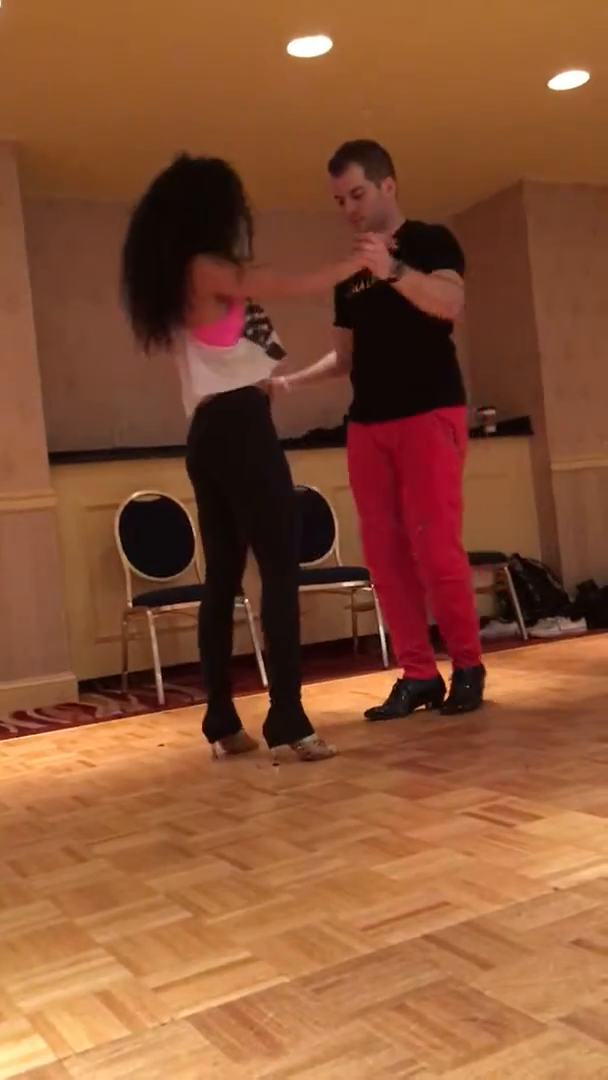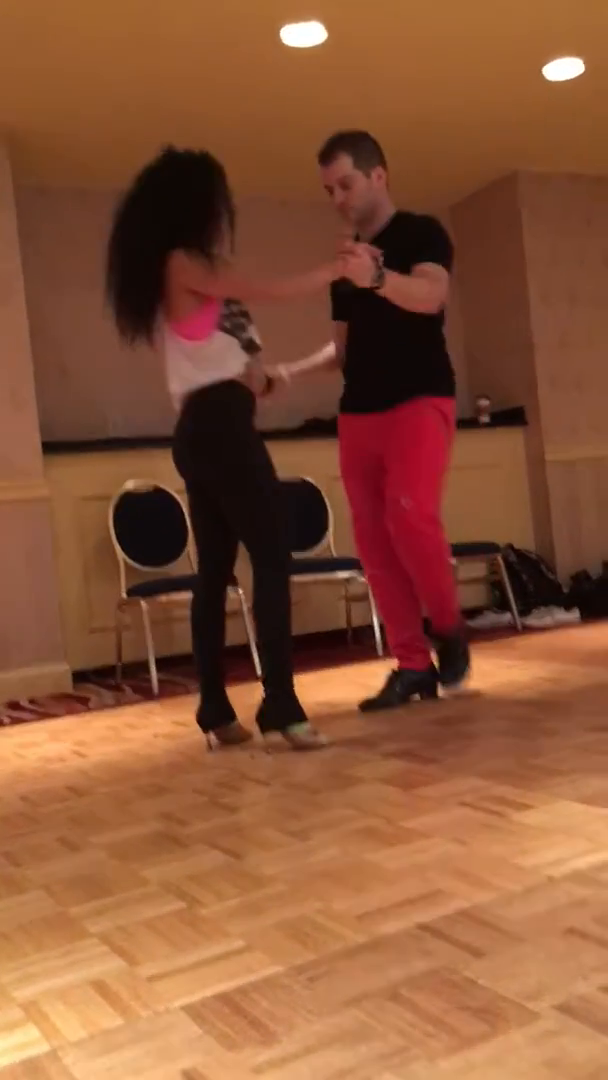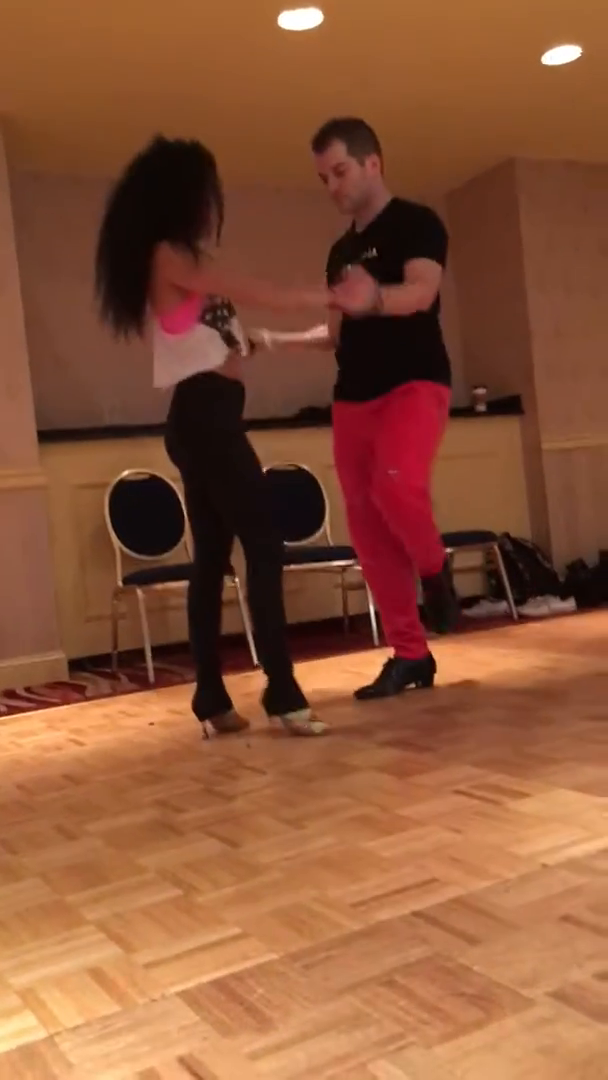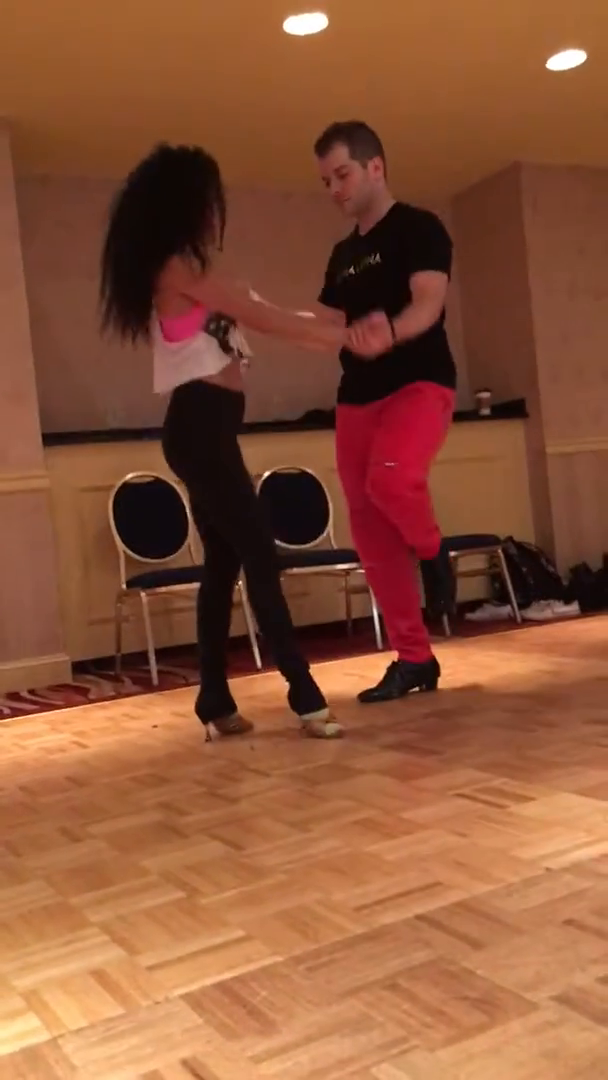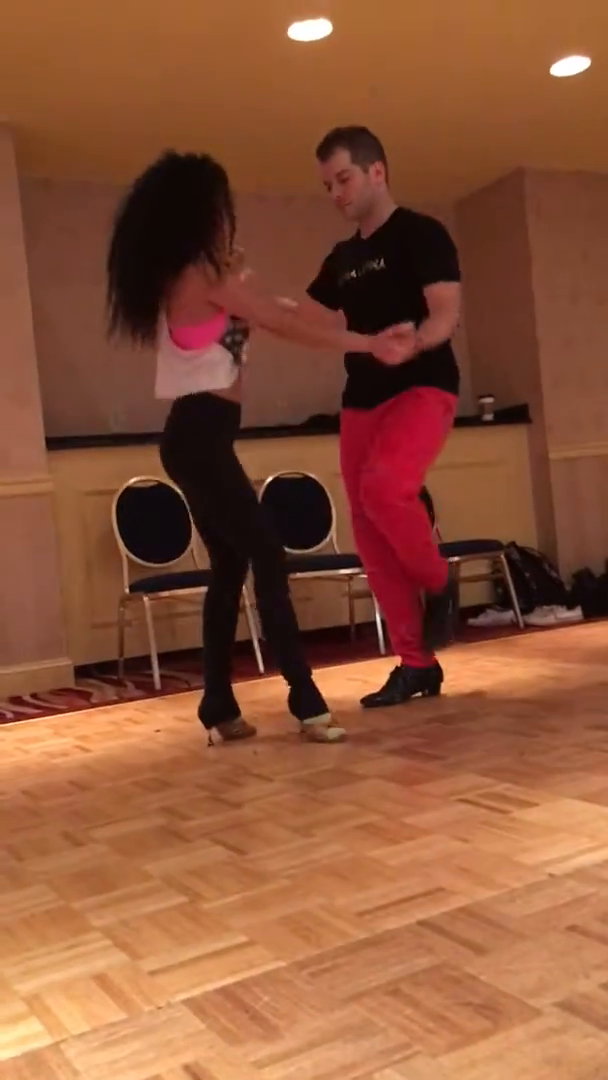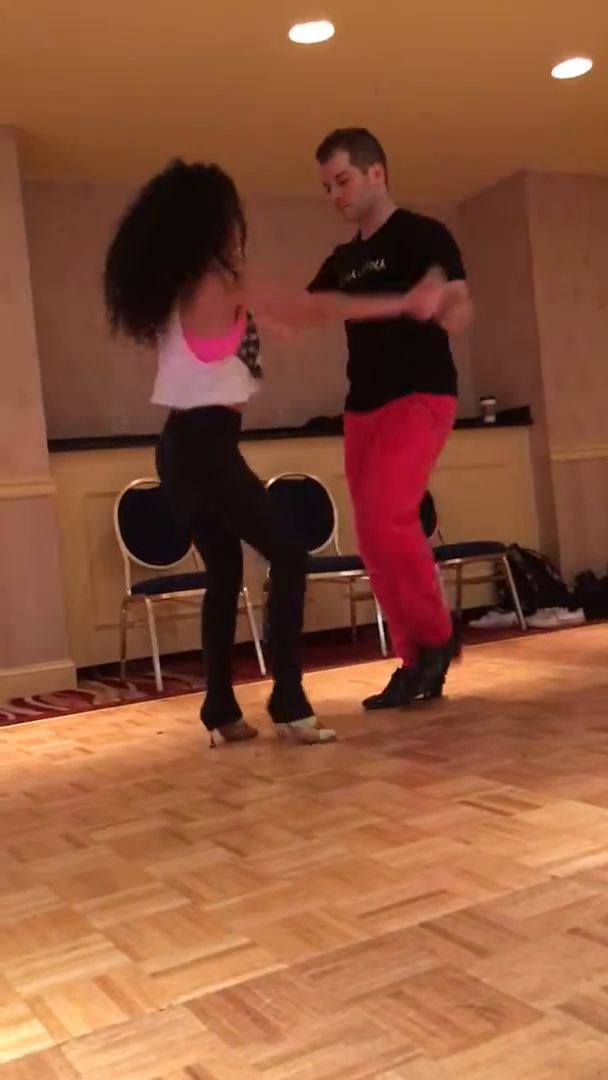
dt=0.1s
person 1, frame 1
left shoulder: (173, 279)
right shoulder: (207, 268)
right elbow: (298, 287)
right wrist: (361, 260)
left hip: (205, 433)
right hip: (239, 426)
left knee: (222, 578)
right knee: (280, 571)
left ankle: (222, 722)
right ankle: (287, 719)
person 1, frame 2
left shoulder: (177, 269)
right shoulder: (184, 262)
right elbow: (271, 289)
left wrist: (256, 372)
right wrist: (343, 268)
left hip: (203, 426)
right hip: (222, 423)
left knee: (215, 569)
right knee: (272, 559)
left ankle: (215, 711)
right ankle: (281, 709)
person 1, frame 3
left shoulder: (170, 260)
right shoulder: (170, 255)
right elbow: (256, 294)
right wrist: (333, 295)
left hip: (196, 415)
right hip: (208, 413)
left knee: (211, 557)
right knee: (264, 547)
left ankle: (211, 700)
right ankle: (283, 692)
person 1, frame 4
left shoulder: (171, 269)
right shoulder: (180, 264)
right elbow: (257, 317)
right wrist: (344, 334)
left hip: (200, 423)
right hip: (202, 426)
left knee: (223, 558)
right knee: (259, 552)
left ankle: (216, 703)
right ankle: (303, 693)
person 1, frame 5
left shoulder: (173, 276)
right shoulder: (200, 273)
right elbow: (285, 324)
left wrist: (236, 279)
right wrist: (371, 343)
left hip: (194, 432)
right hip: (200, 434)
left knee: (229, 565)
right knee: (267, 559)
left ankle: (219, 708)
right ankle: (305, 698)
person 1, frame 6
left shoulder: (165, 286)
right shoulder: (220, 281)
right elbow: (311, 309)
right wrist: (406, 302)
left hip: (178, 445)
right hip: (207, 444)
left knee: (225, 573)
right knee: (288, 560)
left ankle: (222, 710)
right ankle: (289, 702)
person 2, frame 1
left shoulder: (430, 241)
right shoulder: (348, 276)
left elbow: (450, 302)
left wrist: (394, 270)
right wrist: (292, 379)
left hip: (430, 414)
right hip: (368, 423)
left knee: (434, 542)
right knee: (384, 552)
left ankle: (468, 666)
right ankle: (418, 675)
person 2, frame 2
left shoulder: (421, 232)
right shoulder: (344, 263)
left elbow: (430, 296)
left wrist: (376, 278)
right wrist: (293, 372)
left hip: (420, 399)
right hip: (358, 413)
left knee: (410, 513)
right knee: (374, 542)
left ankle: (450, 627)
right ankle: (414, 664)
person 2, frame 3
left shoulder: (416, 223)
right shoulder: (340, 250)
left elbow: (422, 293)
left wrist: (375, 299)
right wrist: (275, 340)
left hip: (414, 385)
right hip: (352, 399)
left knee: (396, 486)
right knee: (368, 530)
left ankle: (434, 571)
right ankle: (409, 653)
person 2, frame 4
left shoulder: (419, 228)
right shoulder: (344, 254)
left elbow: (428, 305)
right elbow: (326, 324)
left wrist: (390, 332)
left hip: (419, 385)
right hip: (356, 401)
left knee: (390, 479)
right knee: (371, 534)
left ankle: (433, 556)
right ankle: (414, 657)
person 2, frame 5
left shoulder: (423, 234)
right shoulder: (341, 257)
left elbow: (446, 315)
right elbow: (306, 317)
left wrist: (412, 344)
left hip: (421, 391)
right hip: (361, 406)
left knee: (384, 486)
right knee: (373, 540)
left ankle: (436, 583)
right ankle: (415, 662)
person 2, frame 6
left shoulder: (422, 233)
right shoulder: (344, 259)
left elbow: (461, 315)
left wrist: (441, 304)
left hip: (420, 397)
right hip: (363, 408)
left knee: (386, 511)
right knee: (373, 538)
left ankle: (436, 634)
right ankle: (415, 662)
